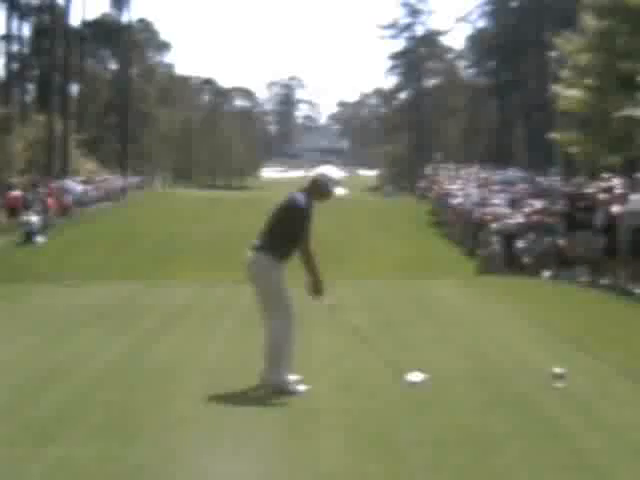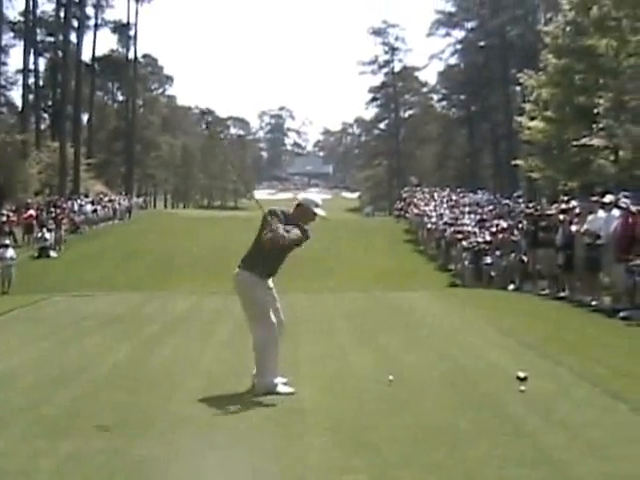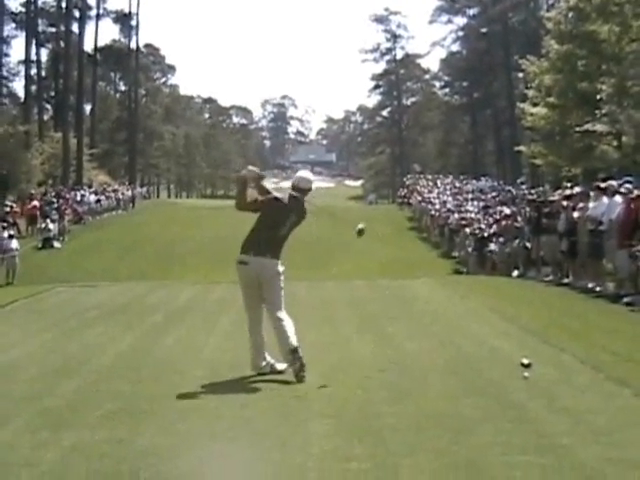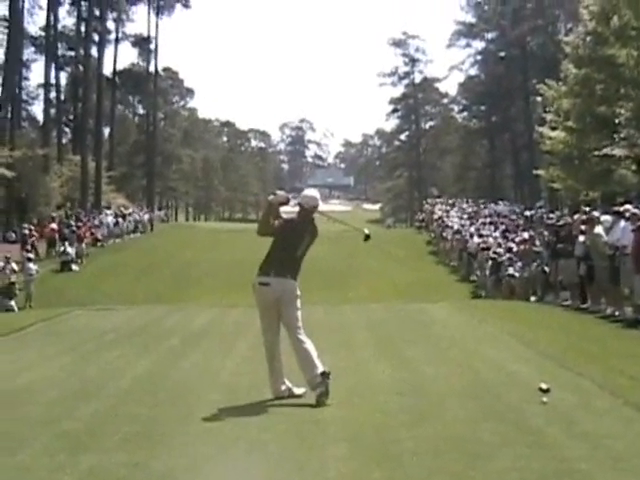
dt=1s
person 1, frame 1
left shoulder: (300, 201)
right shoulder: (301, 206)
left elbow: (303, 246)
right elbow: (304, 248)
left wrist: (313, 278)
right wrist: (316, 279)
left hip: (265, 261)
right hip: (266, 262)
left knee: (277, 317)
right knee: (282, 317)
left ankle: (273, 373)
right ankle: (277, 379)
person 1, frame 2
left shoulder: (304, 232)
right shoulder: (275, 215)
left elbow: (295, 235)
right elbow: (266, 240)
left wrist: (284, 236)
right wrist: (273, 234)
left hip: (265, 279)
right hip: (248, 277)
left knee: (276, 326)
right knee: (266, 326)
left ankle: (266, 376)
right ankle: (265, 383)
person 1, frame 3
left shoulder: (276, 202)
right shoulder: (301, 211)
left elbow: (241, 205)
left wrist: (244, 180)
right wrist: (255, 181)
left hip: (247, 261)
right hip: (270, 264)
left knee: (254, 315)
right knee: (277, 312)
left ankle: (262, 362)
right ankle: (292, 350)
person 1, frame 4
left shoulder: (291, 223)
right shoulder: (312, 230)
left elbow: (262, 230)
left wrist: (272, 204)
right wrist: (275, 208)
left hip: (266, 282)
right hip: (288, 285)
left knee: (271, 338)
right knee: (297, 334)
left ankle: (280, 387)
right ankle: (318, 377)
